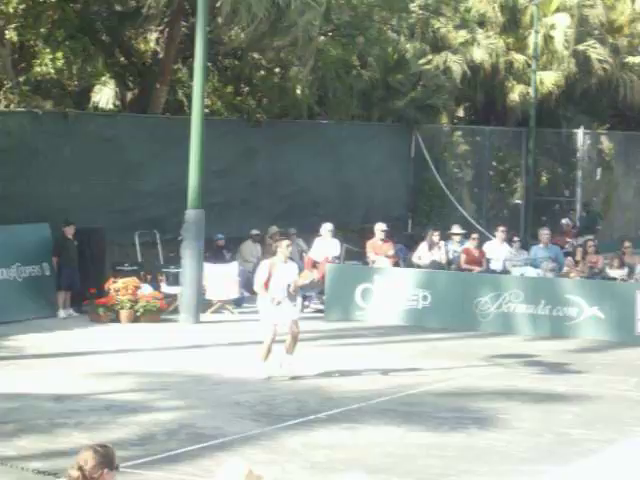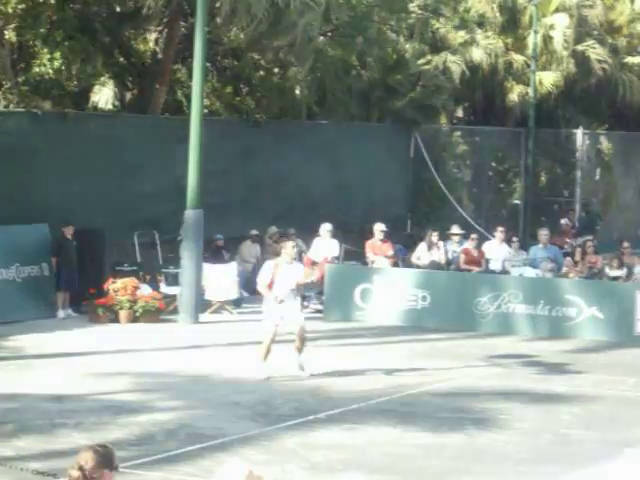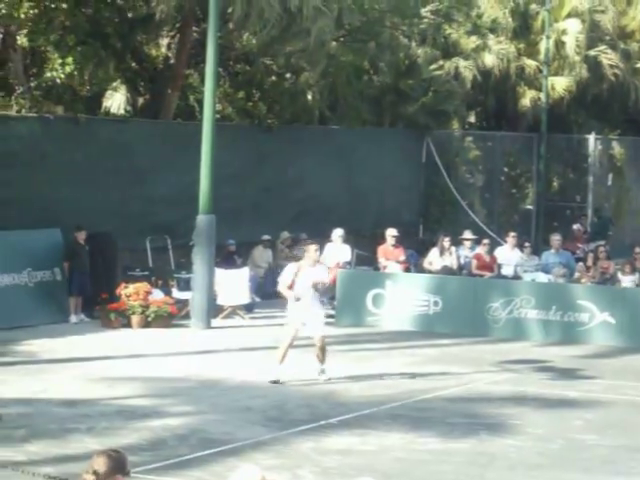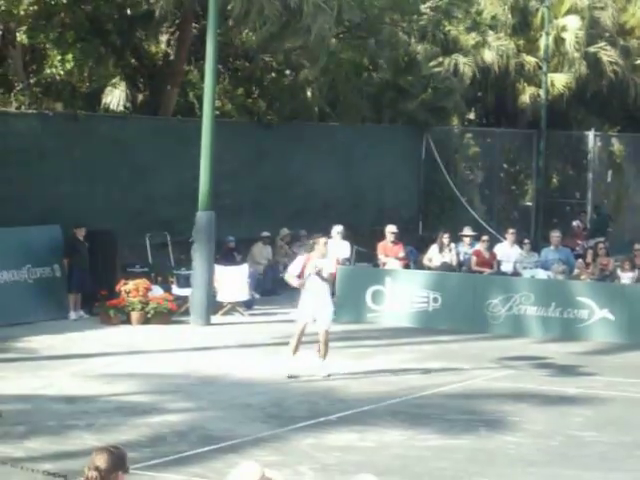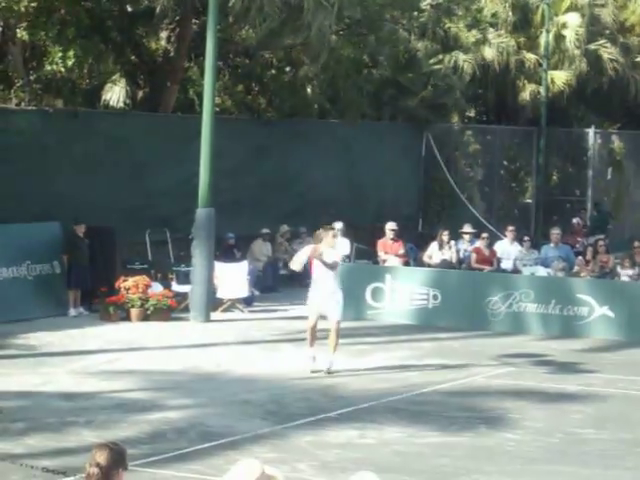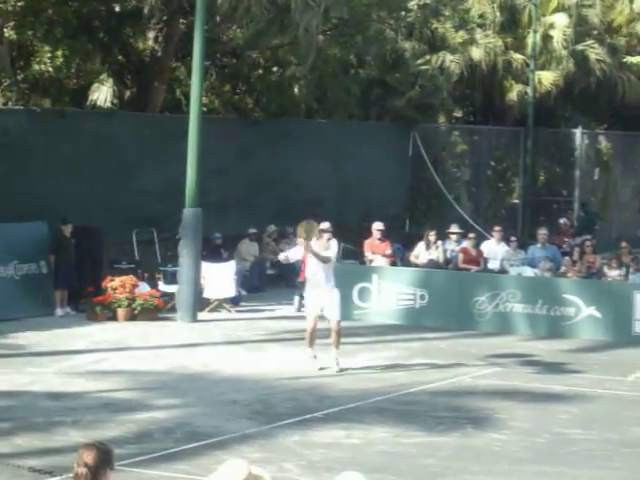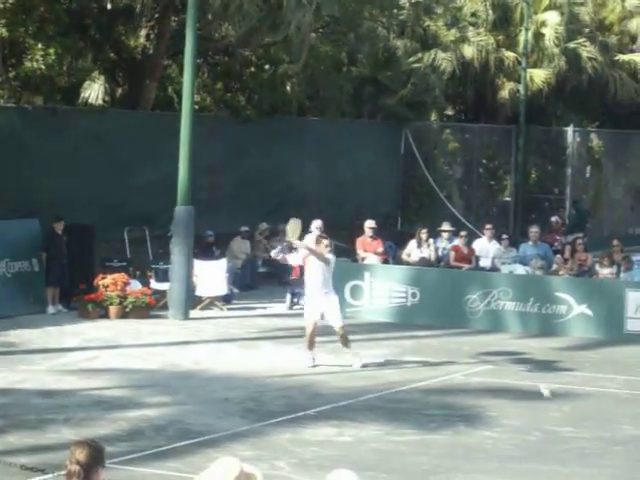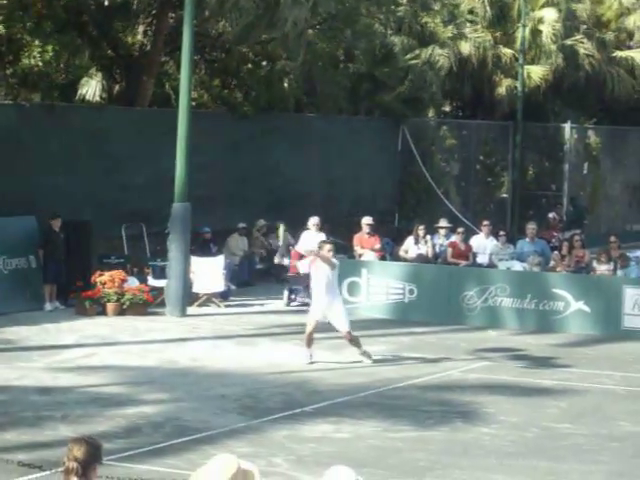
dt=0.1s
person 1, frame 1
left shoulder: (293, 266)
right shoulder: (267, 264)
left elbow: (294, 288)
right elbow: (257, 286)
left wrist: (294, 292)
right wrist: (270, 298)
left hip: (285, 304)
right hip: (268, 305)
left knee: (295, 330)
right knee: (270, 337)
left ankle: (286, 360)
right ankle: (263, 368)
person 1, frame 2
left shoulder: (298, 267)
right shoulder: (271, 265)
left elbow: (298, 287)
right elbow: (261, 286)
left wrist: (300, 284)
right wrist: (272, 297)
left hip: (291, 304)
right hip: (273, 305)
left knee: (301, 334)
right knee: (271, 337)
left ankle: (299, 361)
right ankle: (262, 368)
person 1, frame 3
left shoulder: (322, 269)
right shoulder: (294, 268)
left elbow: (322, 288)
right elbow: (281, 286)
left wrist: (318, 286)
right wrist: (291, 295)
left hip: (314, 310)
right hip: (296, 309)
left knee: (320, 343)
right knee: (289, 340)
left ankle: (321, 369)
right ankle: (278, 373)
person 1, frame 4
left shoulder: (330, 261)
right shoulder: (303, 259)
left elbow: (329, 279)
right elbow: (288, 276)
left wrist: (319, 273)
right wrist: (296, 282)
left hip: (324, 302)
right hip: (307, 301)
left knee: (323, 336)
right knee: (299, 331)
left ankle: (323, 365)
person 1, frame 5
left shoulder: (336, 251)
right shoulder: (311, 249)
left elbow: (333, 266)
right elbow: (294, 263)
left wrist: (319, 258)
right wrist: (296, 265)
left hip: (334, 294)
right hip: (317, 293)
left knee: (335, 328)
right knee: (311, 325)
left ankle: (330, 361)
right ankle: (312, 355)
person 1, frame 6
left shoulder: (332, 249)
right shoulder: (303, 248)
left elbow: (325, 260)
right elbow: (286, 257)
left wrist: (310, 251)
right wrist: (283, 256)
left hip: (329, 293)
right hip: (312, 293)
left knee: (335, 327)
right knee: (311, 328)
left ankle: (335, 358)
right ankle: (311, 354)
person 1, frame 7
left shoulder: (330, 258)
right shoulder: (306, 255)
left elbow: (323, 258)
left wrist: (307, 247)
left hip: (328, 298)
right hip: (311, 300)
left knee: (340, 331)
right knee: (310, 331)
left ankle: (353, 355)
right ankle: (310, 356)
person 1, frame 8
left shoulder: (333, 262)
right shoulder: (312, 261)
left elbow: (330, 263)
left wrist: (318, 255)
left hip: (334, 303)
right hip: (318, 303)
left knee: (347, 334)
right knee: (309, 329)
left ankle: (362, 351)
right ankle: (309, 353)
